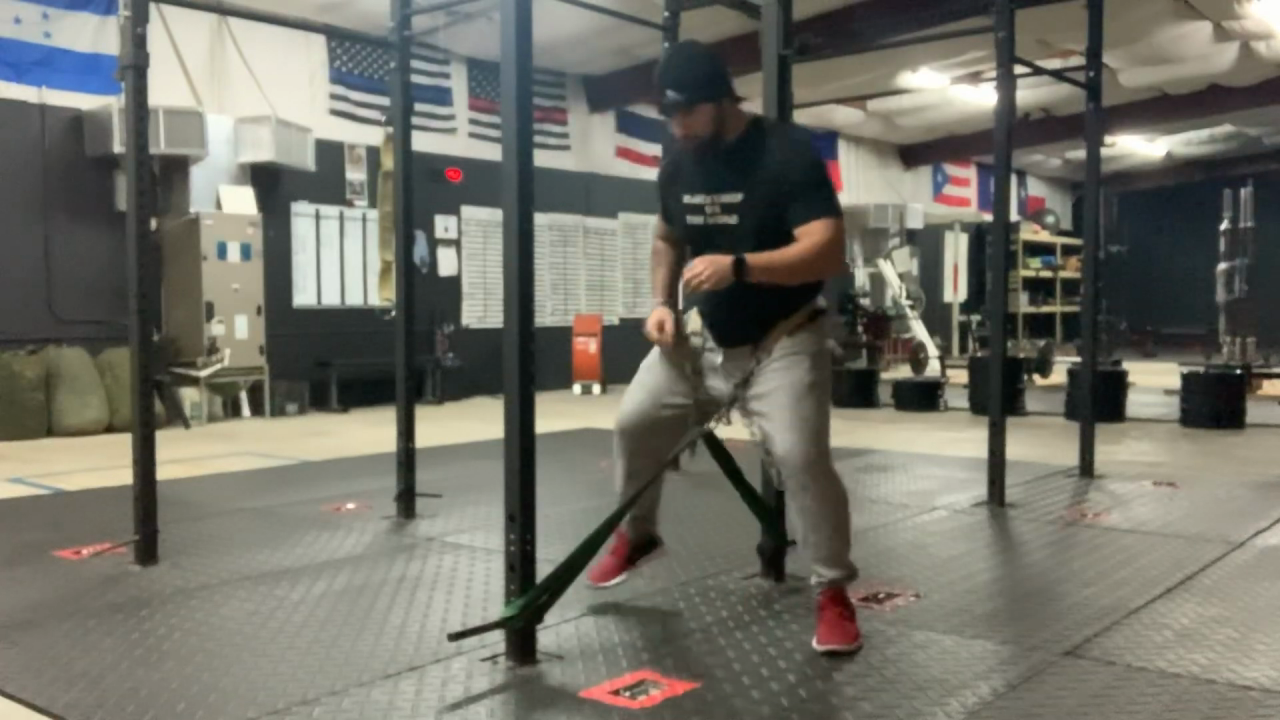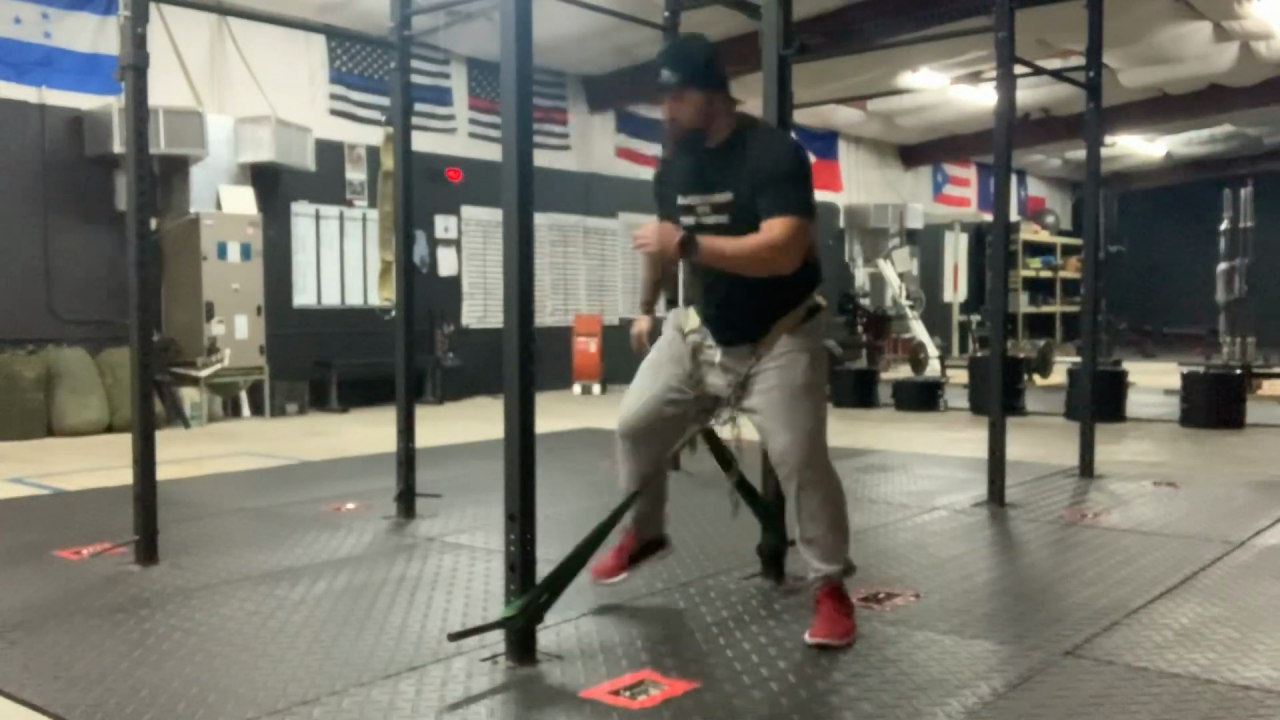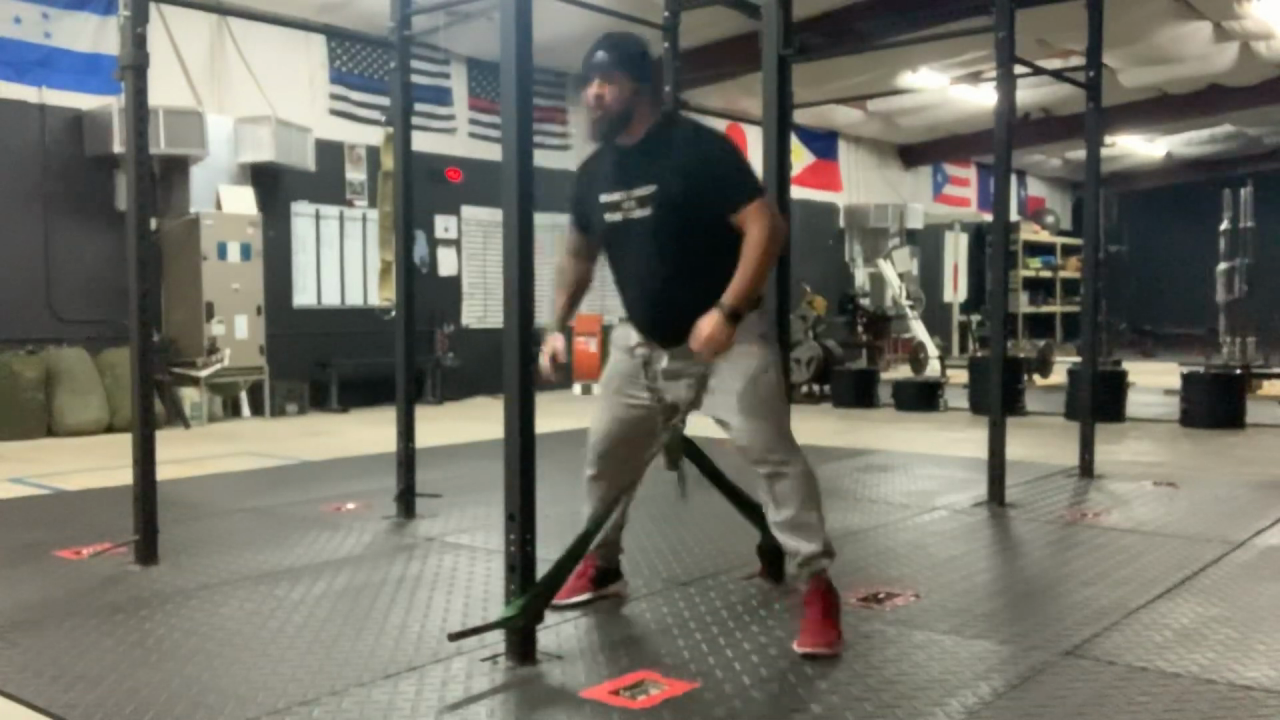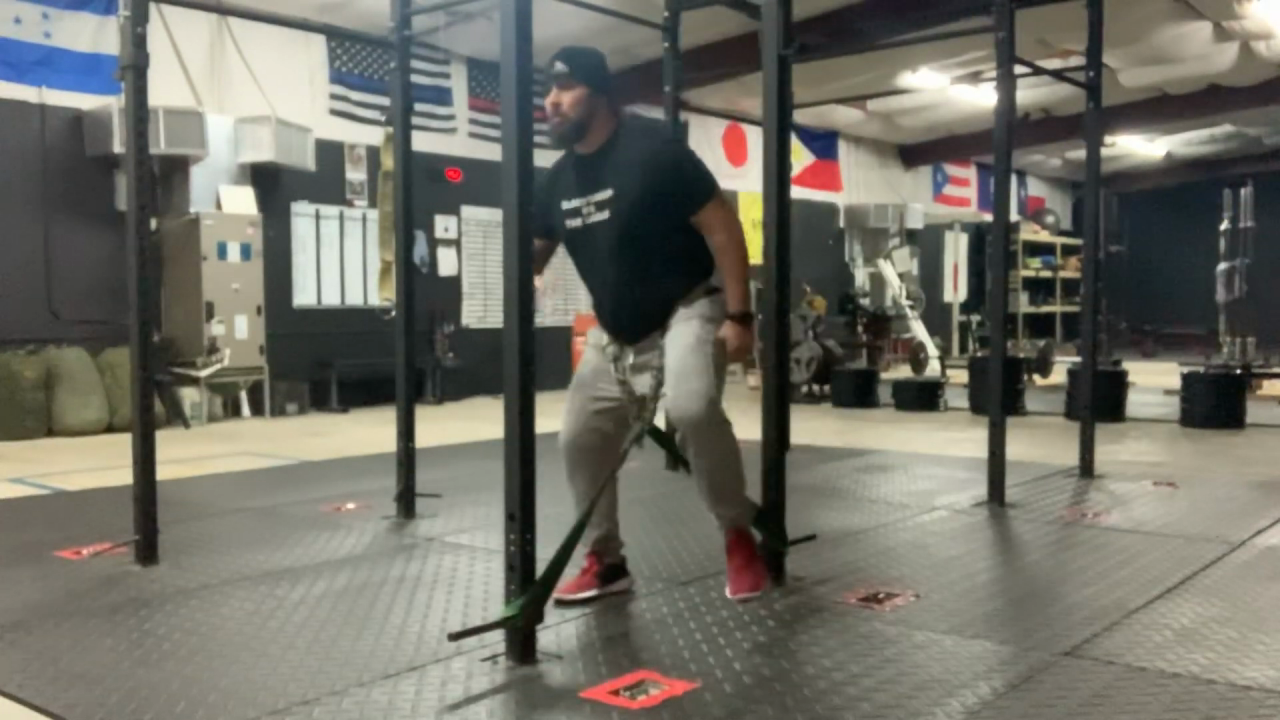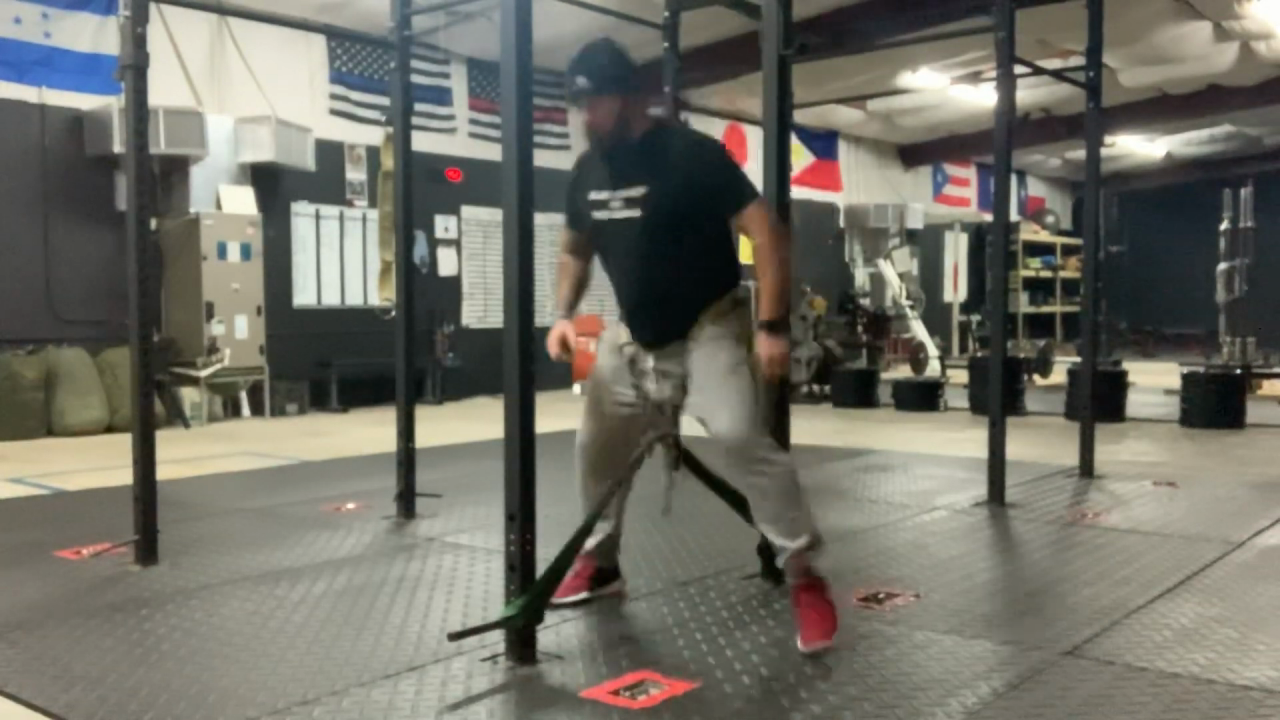
dt=1s
person 1, frame 1
left shoulder: (790, 155)
right shoulder: (677, 164)
left elbow: (827, 253)
right elbow: (667, 239)
left wrist: (737, 266)
right wrist: (662, 303)
left hip: (783, 339)
right hip: (704, 334)
left knee: (801, 460)
right knee: (635, 423)
left ankle: (832, 592)
right ankle: (637, 535)
person 1, frame 2
left shoulder: (776, 155)
right shoulder: (674, 166)
left elbow: (784, 252)
left wrist: (686, 245)
right wrist: (647, 308)
left hip: (780, 337)
right hip: (700, 330)
left knee: (801, 461)
right knee: (637, 425)
left ankle: (831, 587)
right ankle: (643, 532)
person 1, frame 3
left shoulder: (700, 148)
right shoulder: (594, 172)
left elbow: (765, 227)
right elbow: (578, 253)
left wrist: (730, 313)
right wrist: (557, 327)
left hip: (723, 332)
right hip: (645, 341)
left knee: (768, 447)
right knee: (607, 448)
left ankle: (817, 586)
right ankle: (600, 565)
person 1, frame 4
left shoulder: (655, 151)
right shoulder: (557, 181)
left elbow: (723, 227)
right elbow: (532, 254)
left wrist: (738, 316)
left hip: (686, 312)
right hip: (615, 334)
left knee: (692, 410)
right knee: (580, 440)
left ankle: (737, 531)
right ankle: (606, 561)
person 1, frame 5
left shoulder: (692, 154)
right shoulder: (587, 168)
left elbow: (766, 232)
right elbow: (574, 250)
left wrist: (772, 325)
right wrist: (564, 315)
left hip: (706, 328)
right hip: (632, 336)
left knee: (742, 437)
right knee: (597, 444)
left ankle: (805, 580)
right ankle: (598, 563)
